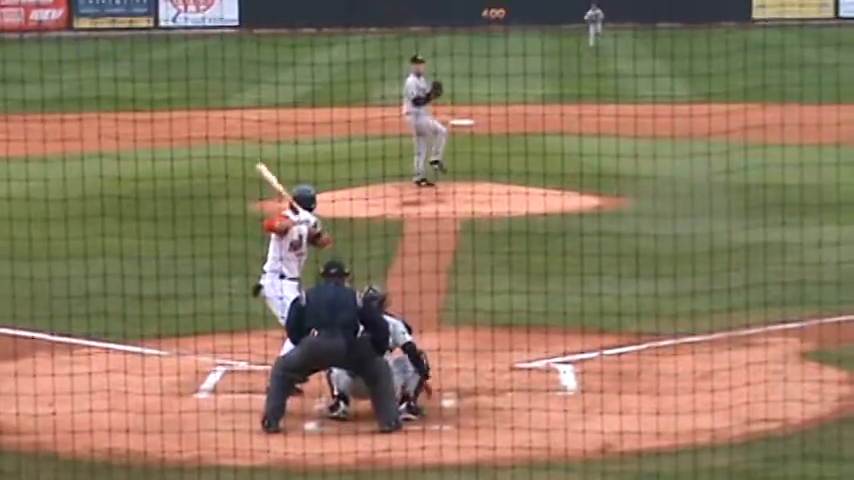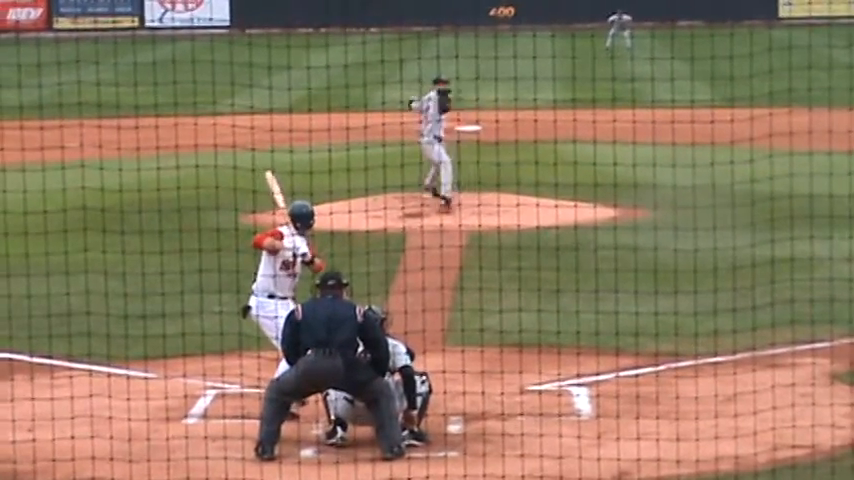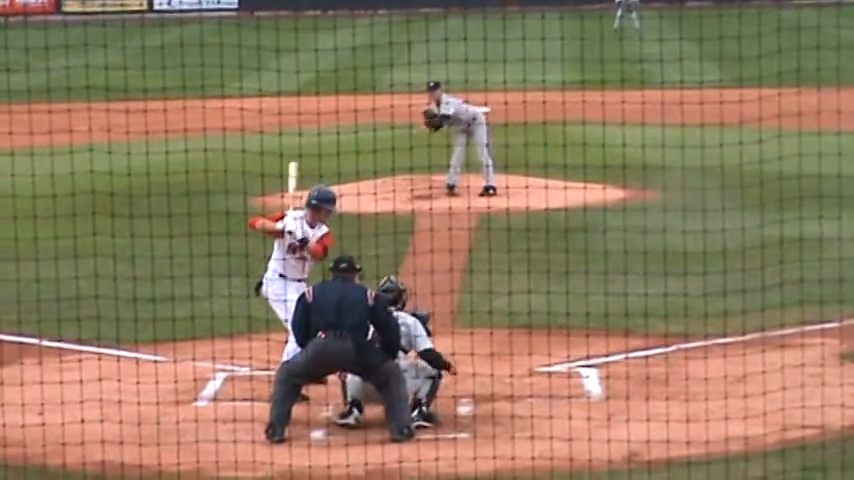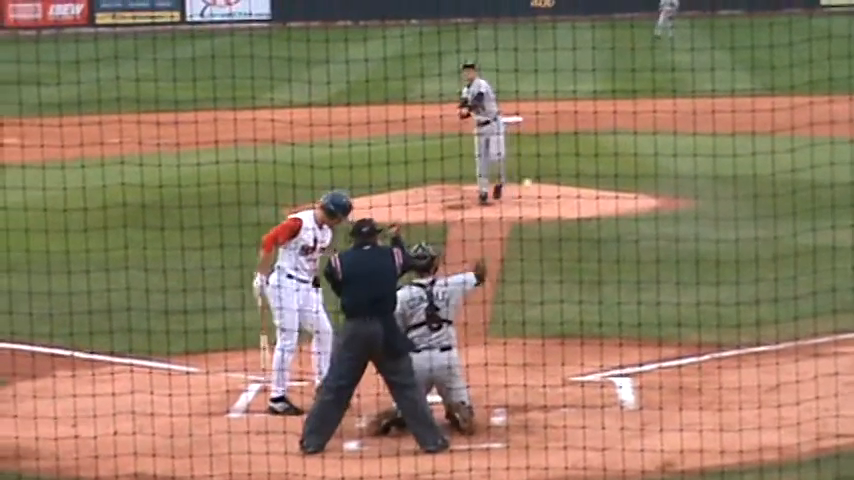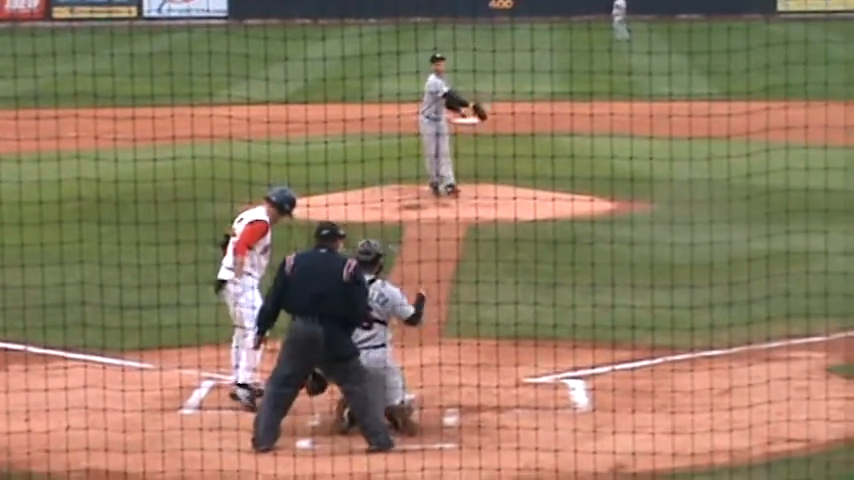
dt=1s
person 1, frame 1
left shoulder: (304, 224)
right shoulder: (286, 219)
left elbow: (324, 242)
right elbow: (269, 225)
left wrist: (316, 230)
right wrist: (297, 220)
left hip: (289, 285)
right hip: (277, 284)
person 1, frame 2
left shoulder: (302, 242)
right shoulder: (280, 235)
left elbow: (318, 267)
right elbow: (258, 241)
left wrist: (309, 256)
right wrist: (287, 245)
left hip: (285, 303)
right hip: (267, 304)
person 1, frame 3
left shoulder: (324, 232)
right shoulder: (291, 218)
left elbow: (319, 253)
right elbow: (255, 222)
left wrist: (300, 238)
right wrist: (280, 227)
left hip: (299, 285)
right hip: (278, 284)
person 1, frame 4
left shoulder: (327, 231)
right shoulder: (298, 222)
right elbow: (268, 242)
left wrist: (317, 285)
right wrist: (261, 275)
left hip: (307, 287)
right hip: (285, 284)
left knee: (324, 332)
right knee: (288, 340)
right ankle: (277, 398)
person 1, frame 5
left shoulder: (249, 214)
right shoulder: (261, 222)
left elbow: (229, 242)
right elbow: (240, 248)
right wrist: (238, 279)
left hip: (239, 280)
right hip: (242, 281)
left knee: (243, 331)
right knee: (255, 332)
left ankle: (243, 382)
right ankle: (243, 384)
person 2, frame 1
left shoulder: (305, 297)
right shoulder: (356, 297)
left elbow: (292, 330)
right elbow: (380, 329)
right wrist: (376, 353)
left hip: (313, 345)
right hip: (346, 346)
left knee: (282, 370)
right knee: (379, 371)
left ankle: (270, 421)
right ankle: (390, 421)
person 2, frame 2
left shoulder: (299, 311)
right shoulder: (357, 312)
left elbow: (288, 348)
right elbow: (379, 347)
right wrist: (378, 374)
left hip: (310, 366)
right hip: (345, 366)
left knee: (276, 393)
right knee: (381, 394)
left ankle: (265, 448)
right ankle: (392, 447)
person 2, frame 3
left shoulder: (311, 293)
right shoulder: (368, 295)
left elbow: (299, 331)
right elbow: (390, 330)
right wrist: (387, 356)
left hip: (321, 348)
right hip: (356, 349)
left knee: (287, 375)
right knee: (391, 375)
left ankle: (276, 429)
right ankle: (401, 428)
person 2, frame 4
left shoulder: (339, 262)
right shoulder: (393, 256)
right elbow: (406, 261)
right wrist: (396, 239)
left hip: (354, 330)
right hip: (386, 329)
left knee: (334, 387)
right knee: (406, 386)
left ankle: (312, 441)
right ankle: (431, 440)
person 2, frame 5
left shoulder: (293, 262)
right shoulder: (349, 267)
left elbow: (274, 300)
right elbow: (358, 311)
left wrist: (261, 330)
right wrist: (345, 332)
left hip: (300, 331)
right hip: (333, 335)
left knee: (280, 385)
right knee: (357, 385)
left ankle: (263, 438)
right ankle: (378, 437)
person 3, frame 1
right shoulder: (392, 322)
right elbow: (410, 349)
right wrist: (425, 376)
left hip: (351, 384)
right knee: (419, 358)
left ankle: (340, 404)
right ankle: (407, 404)
person 3, frame 2
right shoulder: (394, 345)
right elbow: (407, 375)
right wrist: (411, 409)
left hip: (352, 412)
right knee: (421, 380)
left ankle: (338, 429)
right ankle: (411, 430)
person 3, frame 3
right shoulder: (410, 320)
right elbow: (429, 355)
right wrist: (448, 366)
left hip: (364, 387)
left knee: (348, 373)
right knee: (432, 368)
left ankle: (353, 409)
right ankle: (420, 411)
person 3, frame 4
left shoulder: (402, 295)
right shoulder: (451, 285)
right elbow: (477, 276)
right wrist: (481, 268)
left hip: (416, 360)
right hip: (446, 359)
right knee: (460, 406)
left ankle: (391, 418)
right ankle: (459, 412)
person 3, frame 5
right shoulder: (388, 290)
right elbow: (413, 319)
right wrist: (421, 298)
right hip: (380, 356)
right knee: (397, 403)
left ankle: (347, 409)
right ankle: (399, 413)
person 4, frame 1
left shoulder: (422, 80)
right shoulder: (411, 81)
left elbow: (425, 97)
right elbow: (416, 101)
left wrist: (432, 93)
right wrist: (431, 96)
left hip: (421, 116)
right hip: (415, 116)
left knee: (421, 147)
right knee: (442, 131)
left ankle: (419, 177)
right ankle: (435, 159)
person 4, frame 2
left shoulder: (426, 99)
right shoulder: (435, 96)
left elbow: (412, 105)
right elbow: (441, 92)
left wrist: (414, 101)
left hip: (435, 140)
right hip: (431, 141)
left knee: (438, 164)
right knee: (446, 164)
left ankle: (429, 184)
right ankle: (445, 198)
person 4, frame 3
left shoulder: (447, 103)
right shoulder: (434, 106)
left elbow: (442, 119)
right elbow: (437, 125)
left wrist: (428, 123)
right wrist: (430, 120)
left hip: (476, 121)
right hip: (462, 127)
left knee: (483, 151)
right knee: (457, 155)
left ankle: (490, 186)
right ankle: (451, 185)
person 4, frame 4
left shoulder: (481, 84)
right shoulder: (465, 90)
left elbow: (477, 101)
right elbow: (463, 113)
left wrist: (468, 109)
right wrist: (463, 108)
left hip: (494, 125)
right hip: (480, 128)
left knee: (497, 156)
right knee: (481, 160)
left ankle: (499, 183)
right ankle: (483, 193)
person 4, frame 5
left shoulder: (441, 81)
right shoulder: (433, 81)
right elbow: (449, 96)
left wrist: (458, 110)
right wrist: (469, 105)
left hip: (440, 120)
right hip: (427, 121)
left knee: (444, 153)
right knee: (431, 154)
left ankle: (449, 184)
right ankle: (435, 183)
